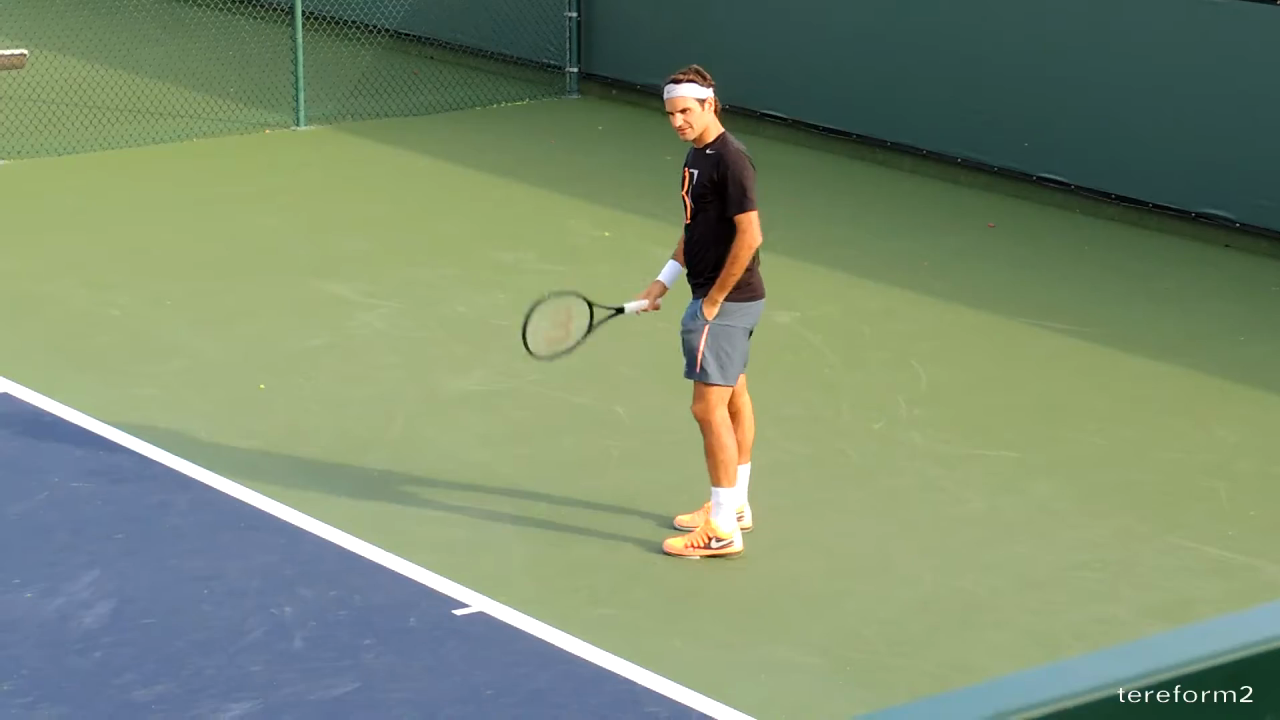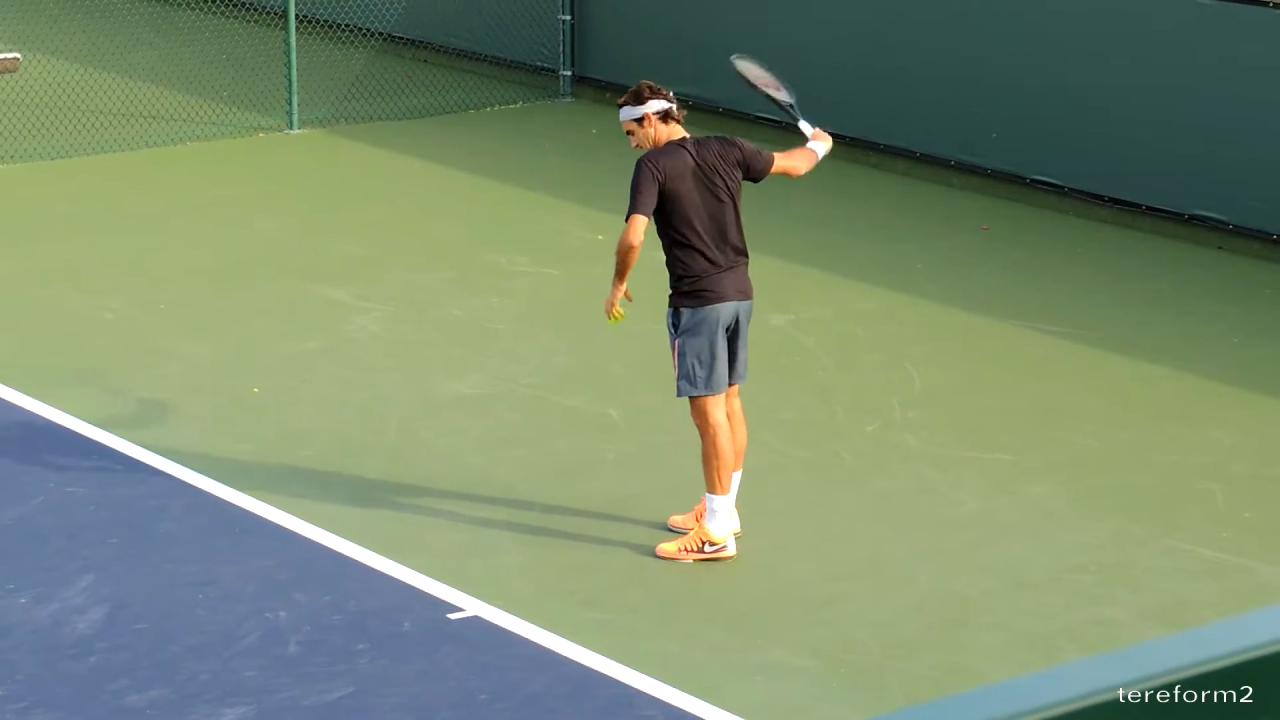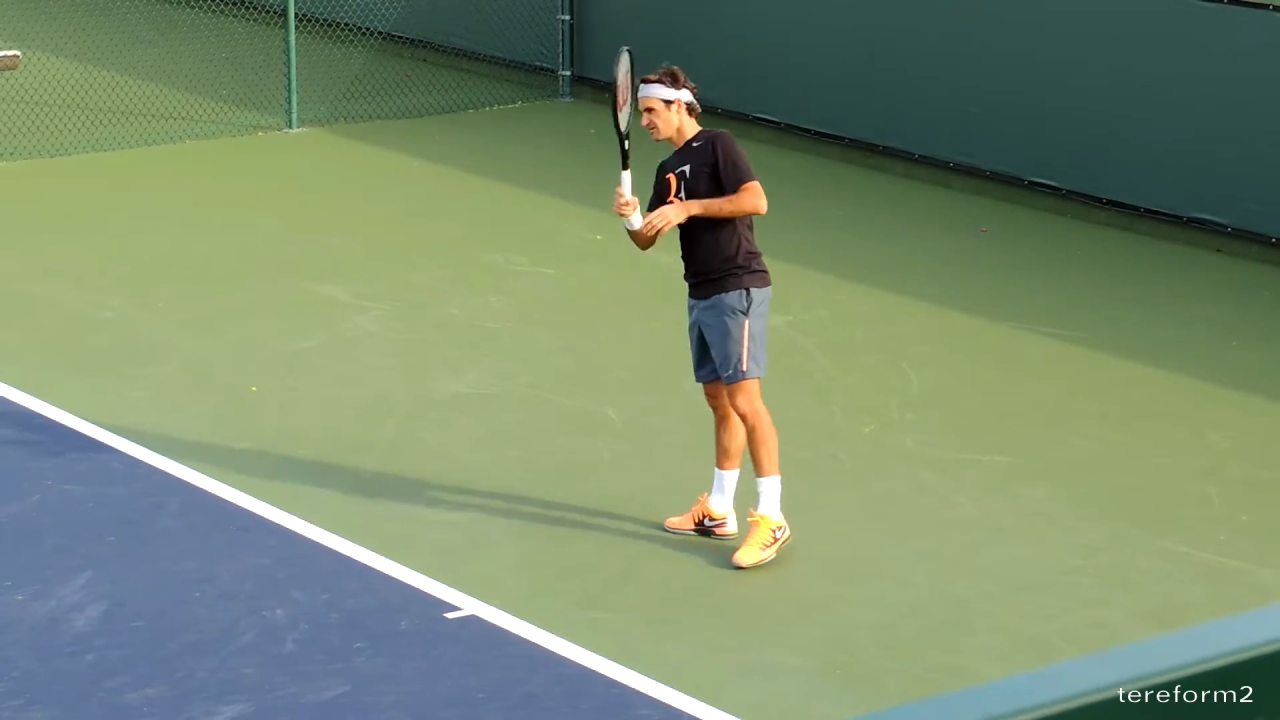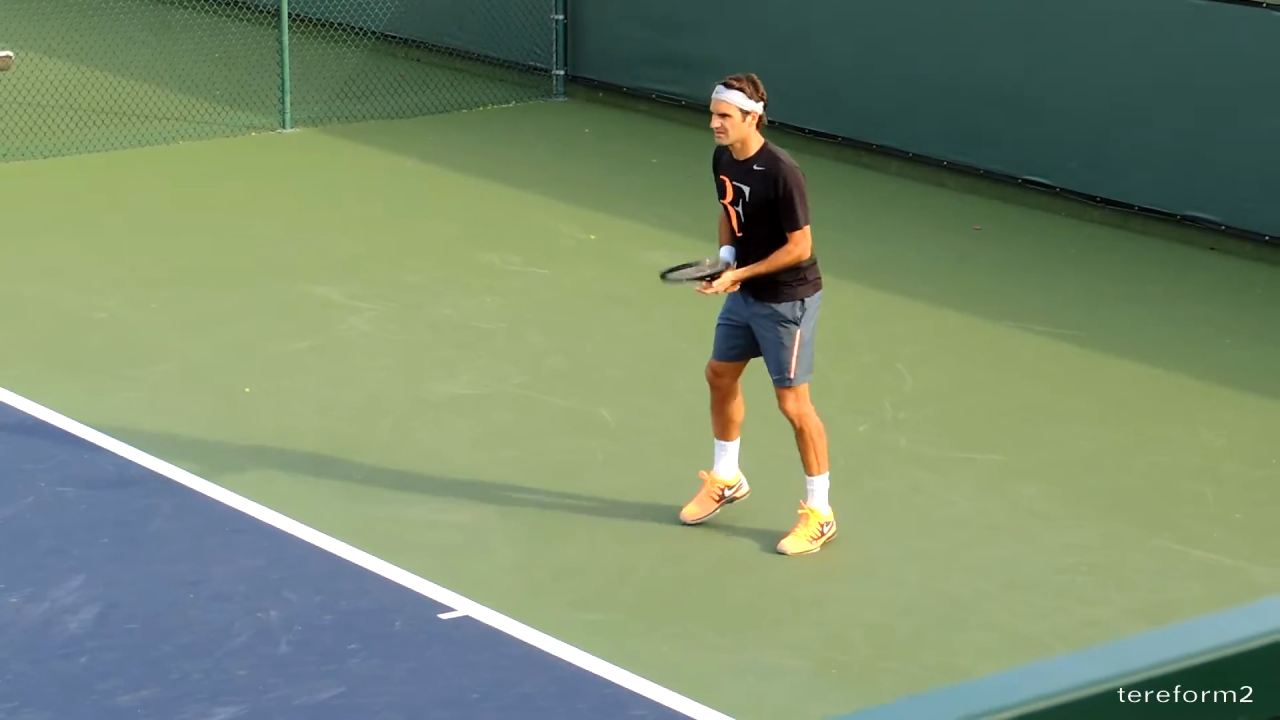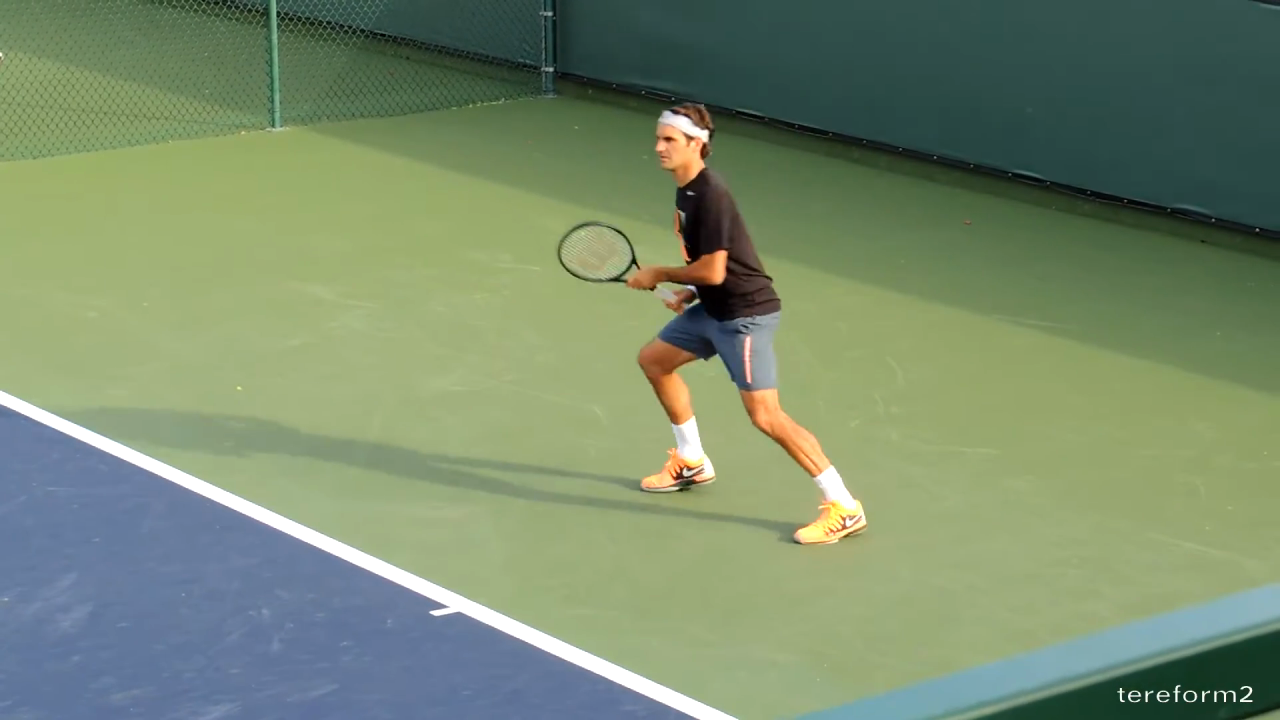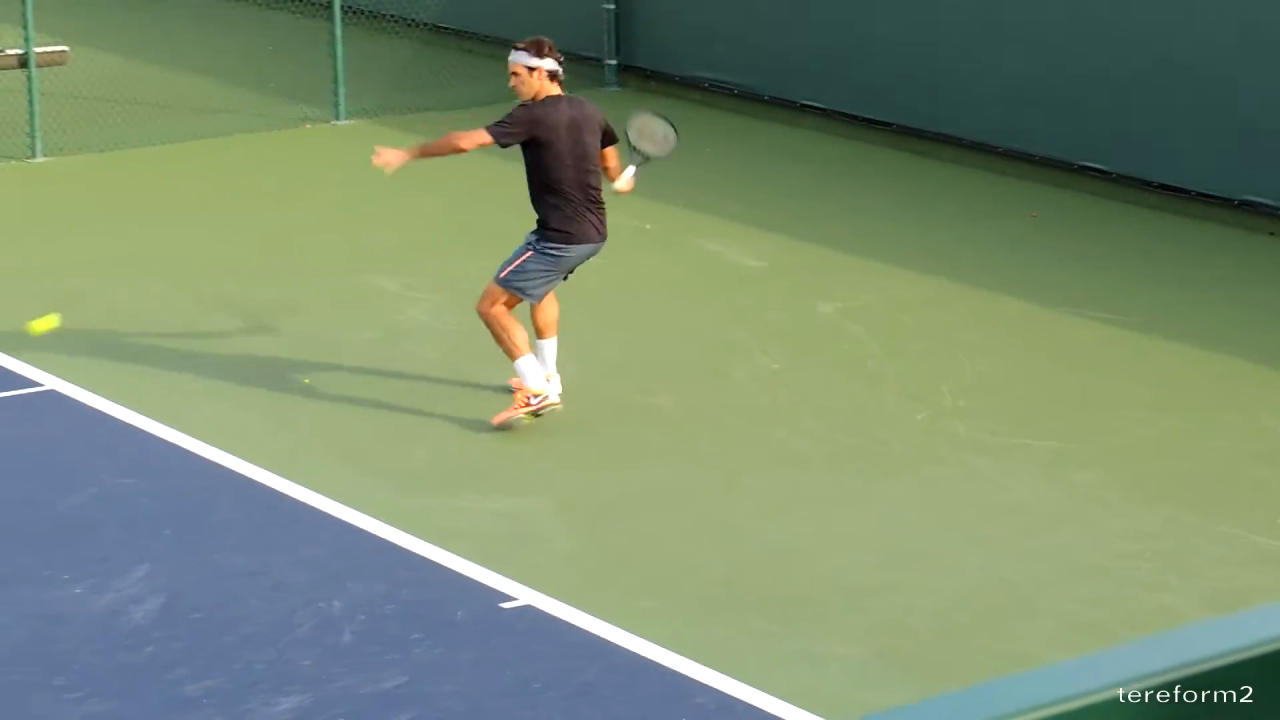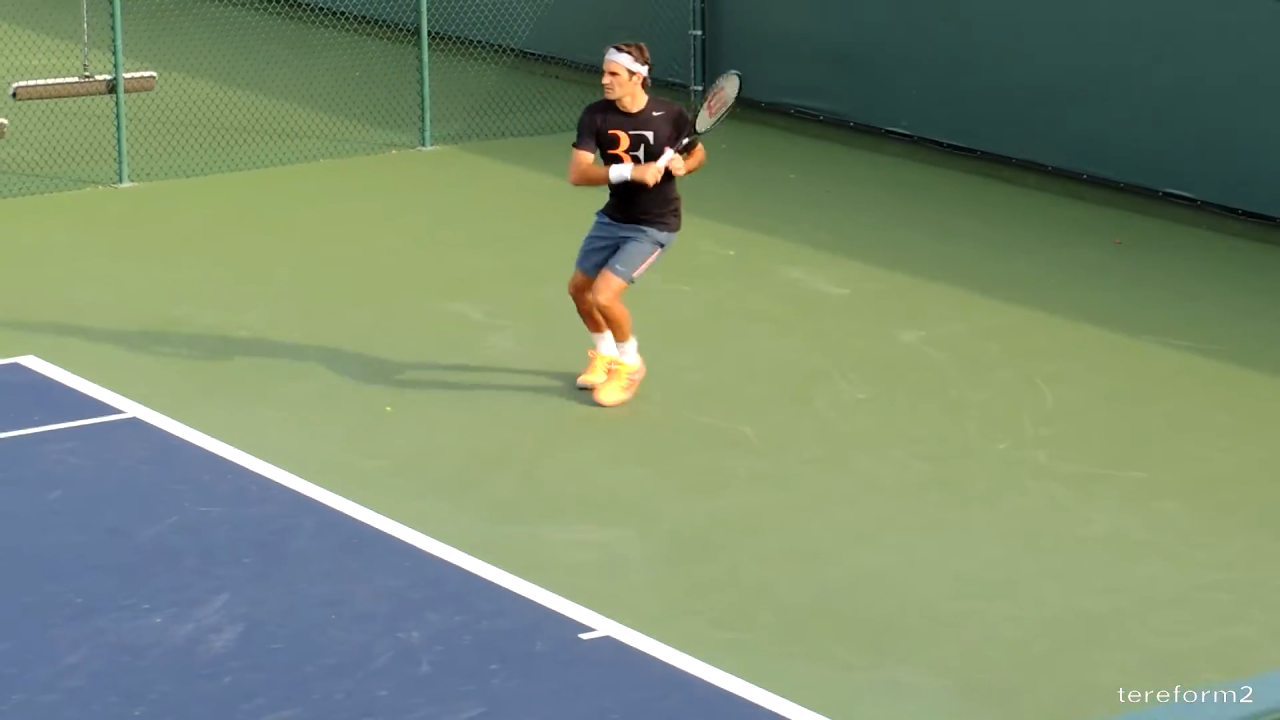
dt=0.7s
person 1, frame 1
left shoulder: (732, 157)
right shoulder: (696, 155)
left elbow: (749, 235)
left wrist: (714, 298)
right wrist: (665, 279)
left hip: (727, 301)
right hip: (715, 297)
left knee: (709, 408)
right knee: (734, 400)
left ankle: (721, 528)
right ankle: (735, 507)
person 1, frame 2
left shoulder: (652, 164)
right shoulder: (726, 148)
left elbow: (633, 236)
right elbow: (793, 166)
left wrist: (619, 283)
right wrist: (817, 146)
left hip: (697, 302)
right hip: (738, 292)
left knee: (708, 414)
right knee: (728, 403)
left ankle: (716, 533)
right ankle: (722, 509)
person 1, frame 3
left shoulder: (719, 144)
right shoulder: (668, 168)
left elbow: (756, 201)
right elbow: (647, 240)
left wrist: (685, 208)
right wrist: (632, 217)
left hip: (738, 291)
right hip: (702, 297)
left knee: (744, 400)
right knee: (718, 400)
left ankle: (771, 517)
right ankle: (719, 510)
person 1, frame 4
left shoulder: (781, 171)
right shoulder: (723, 157)
left elbow: (800, 247)
left wrist: (740, 274)
right wrist: (725, 257)
left hip: (789, 299)
right hip: (746, 293)
left knee: (793, 403)
right knee: (719, 376)
left ankle: (819, 514)
right ankle: (725, 480)
person 1, frame 5
left shoulder: (709, 195)
right shoulder: (688, 189)
left elbow: (712, 271)
left wrist: (656, 275)
right wrist: (689, 292)
left hip: (747, 314)
right hip: (713, 309)
left knee: (766, 416)
right knee: (653, 359)
left ankle: (843, 506)
right ankle: (691, 461)
person 1, frame 6
left shoulder: (533, 115)
right shoulder: (587, 109)
left elbow: (466, 142)
right elbow: (611, 160)
left wrist: (410, 153)
right wrist: (620, 179)
left hip: (561, 238)
right hip: (592, 233)
left knee: (491, 306)
right knee: (537, 288)
left ankle: (536, 385)
right ankle: (545, 378)
person 1, frame 7
left shoulder: (672, 115)
right shoulder: (595, 116)
left elbow: (698, 155)
right elbow: (578, 173)
left wrist: (681, 166)
right wrist: (628, 172)
left hip: (654, 227)
right hip: (613, 218)
left knee: (603, 296)
right knee: (579, 288)
left ankle: (628, 365)
right ankle: (606, 356)
